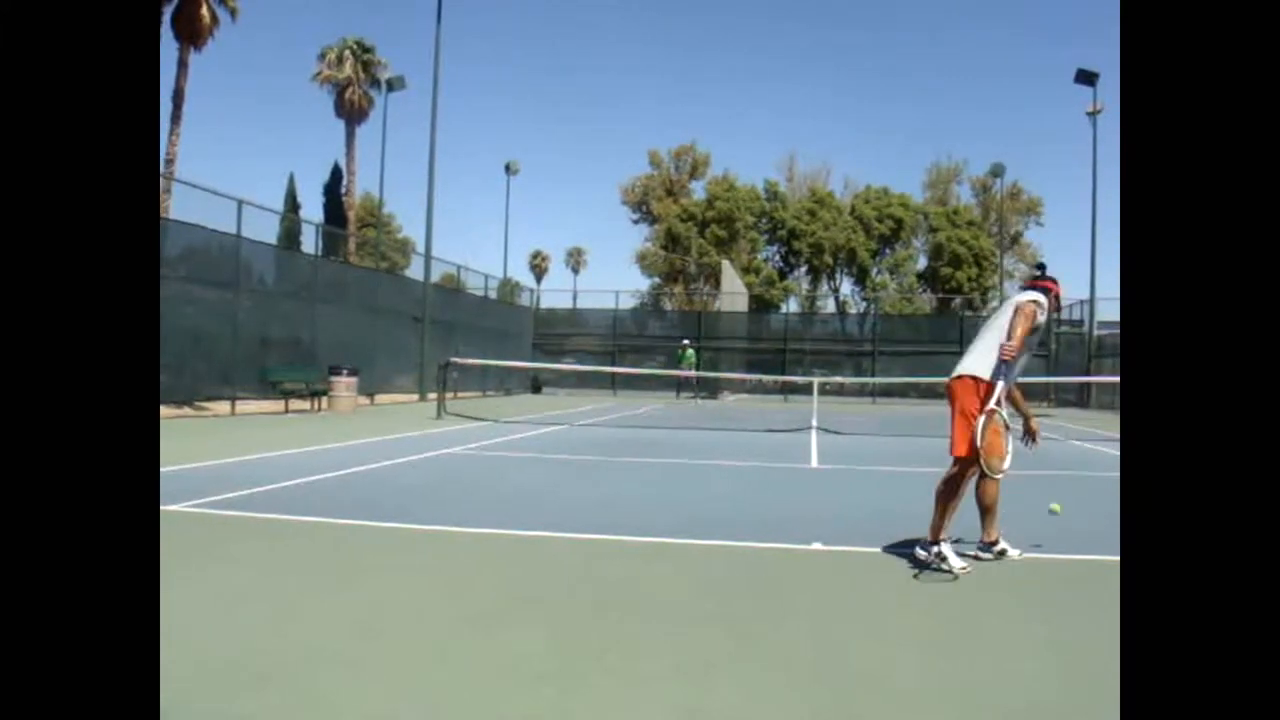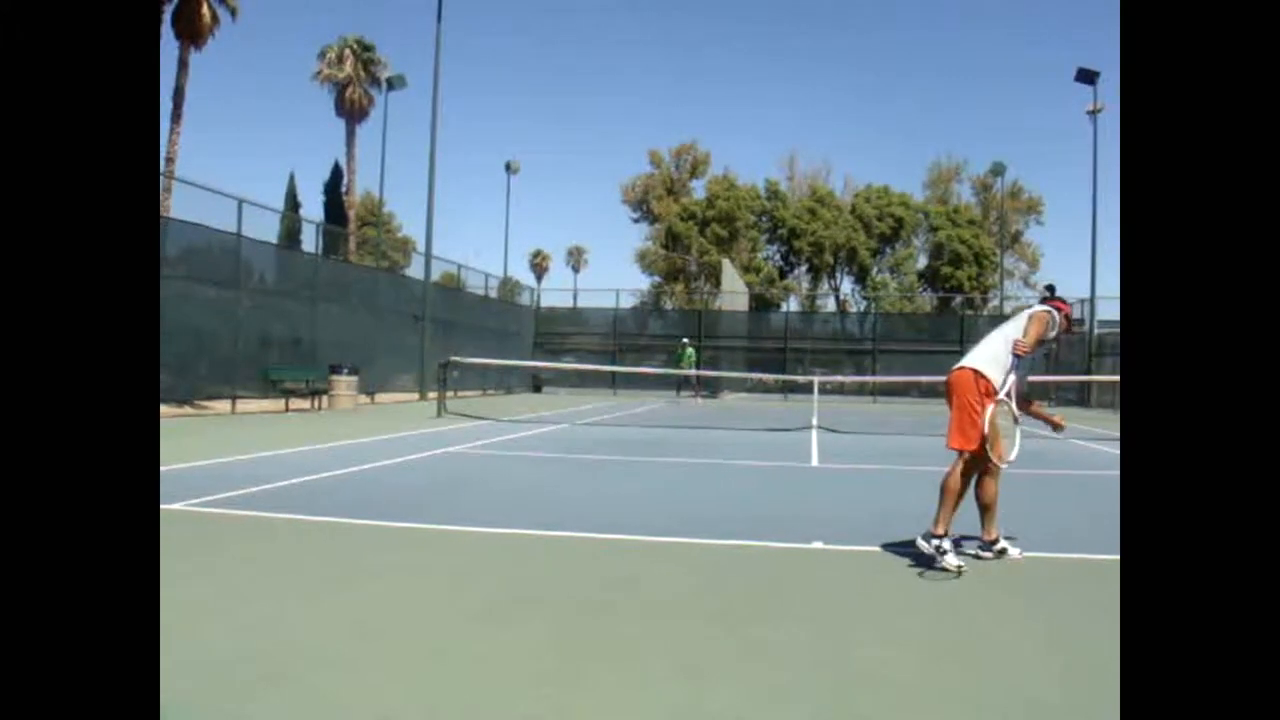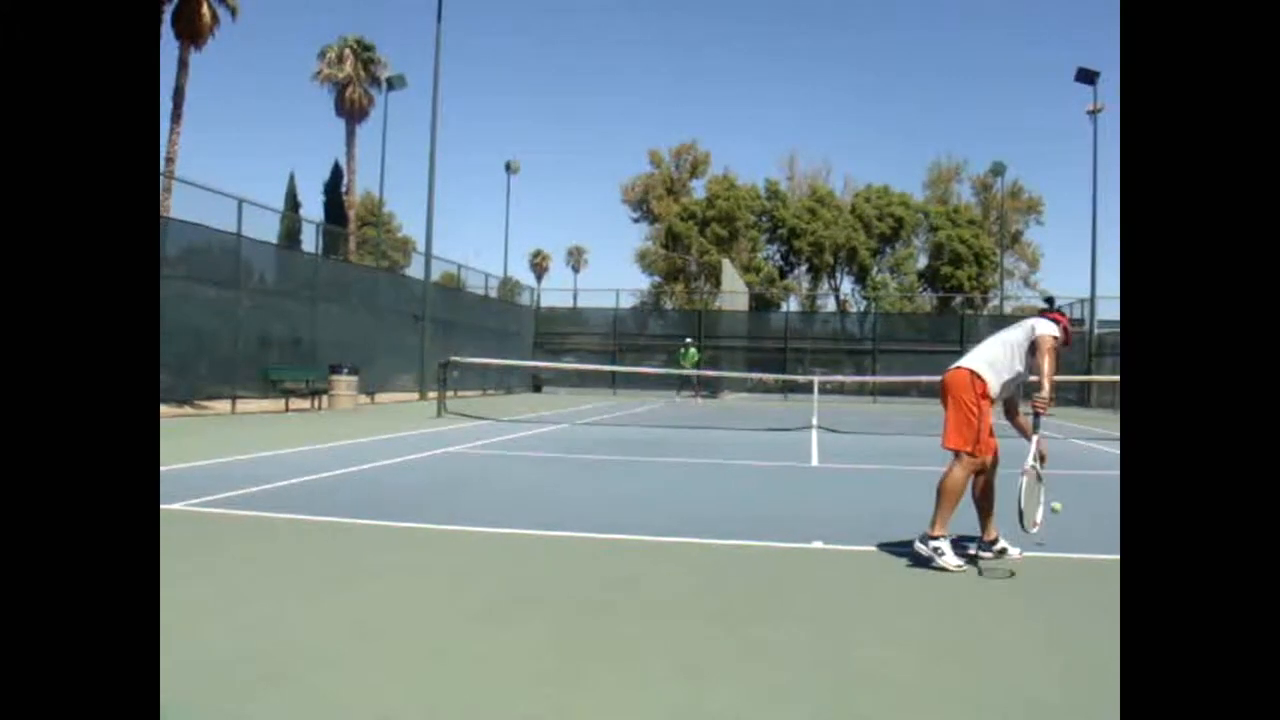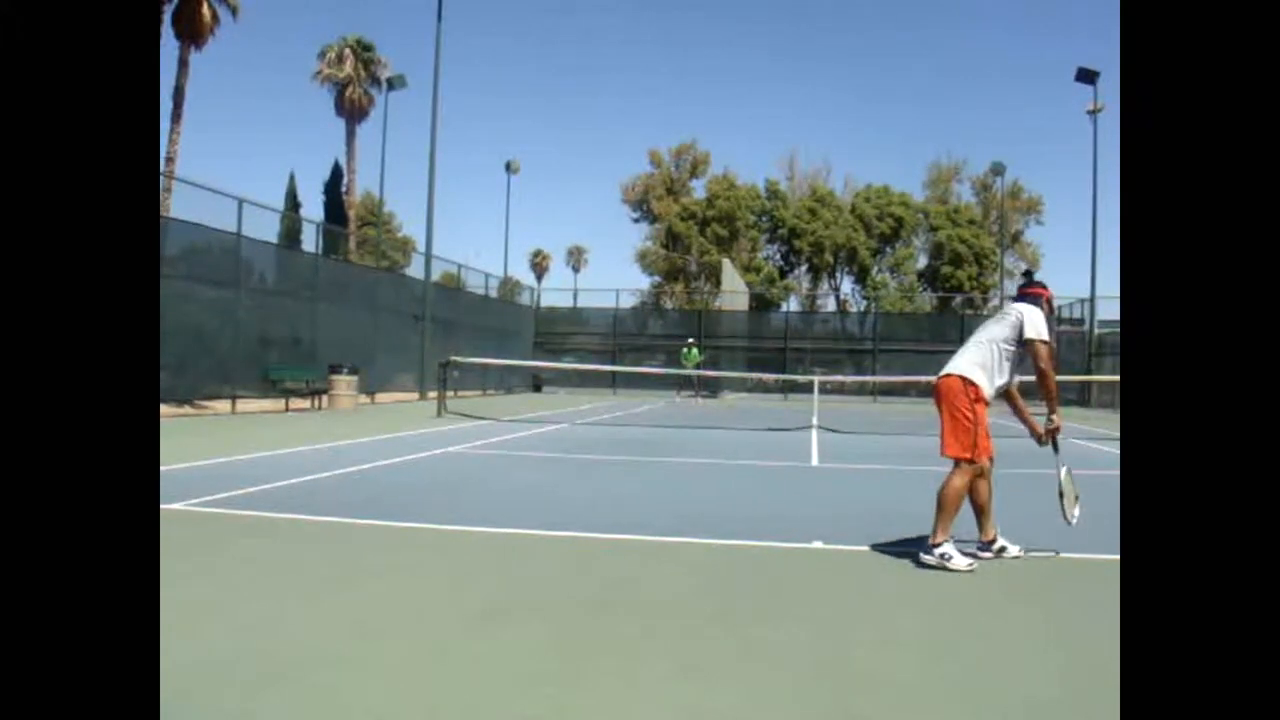
dt=0.3s
person 1, frame 1
left shoulder: (1018, 308)
right shoulder: (1036, 300)
left elbow: (1007, 382)
right elbow: (1025, 313)
left wrist: (1027, 418)
right wrist: (1016, 340)
left hip: (981, 386)
right hip: (975, 382)
right knee: (968, 462)
left ankle: (990, 540)
right ankle: (934, 542)
person 1, frame 2
left shoulder: (1026, 328)
right shoulder: (1049, 313)
left elbow: (1018, 397)
right elbow: (1039, 321)
left wrist: (1048, 418)
right wrist: (1030, 340)
left hip: (982, 384)
right hip: (974, 378)
left knee: (991, 462)
right knee: (972, 458)
left ankle: (990, 539)
right ankle: (937, 535)
person 1, frame 3
left shoulder: (1023, 355)
right shoulder: (1046, 326)
left elbow: (1012, 412)
right elbow: (1047, 352)
left wrist: (1035, 443)
right wrist: (1045, 390)
left hip: (973, 385)
right hip: (970, 380)
left knee: (988, 462)
right knee: (968, 460)
left ankle: (989, 540)
right ankle: (934, 538)
person 1, frame 4
left shoulder: (1011, 324)
right shoulder: (1031, 312)
left elbow: (1009, 389)
right elbow: (1043, 365)
left wrist: (1034, 427)
right wrist: (1053, 413)
left hip: (962, 385)
right hip: (964, 383)
left knee: (983, 465)
right knee: (967, 465)
left ankle: (988, 540)
right ankle: (937, 544)
